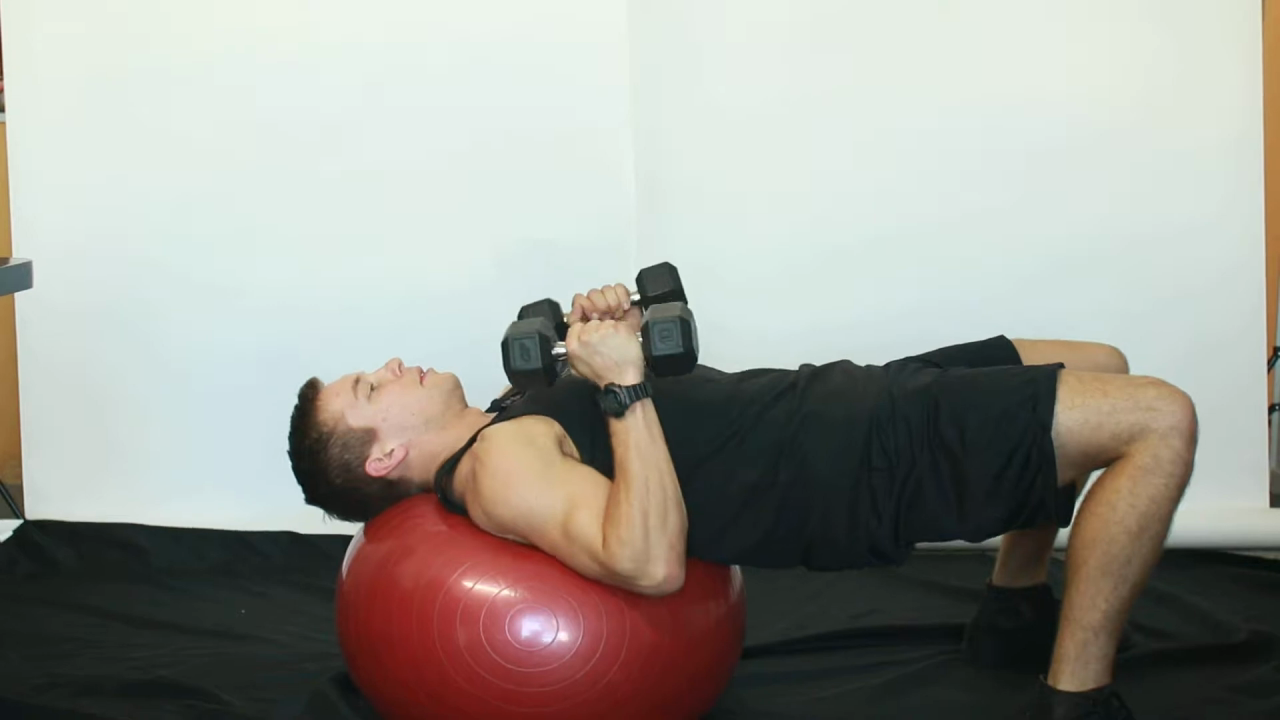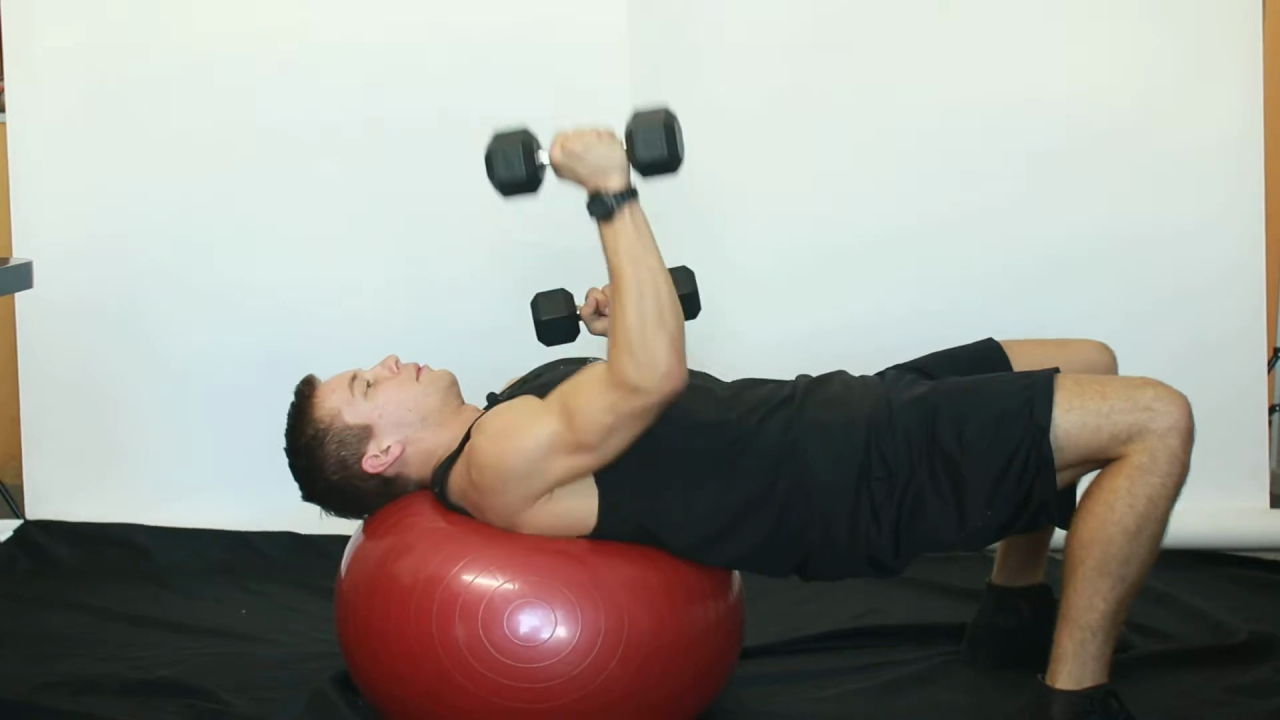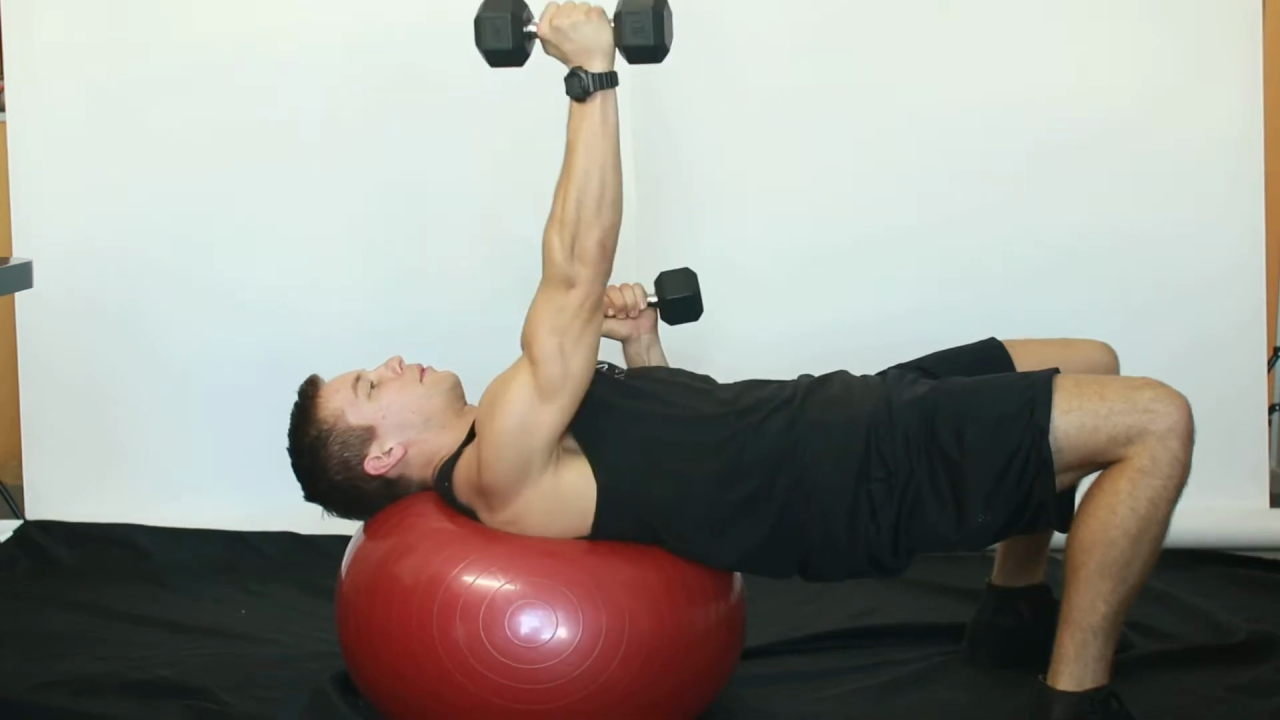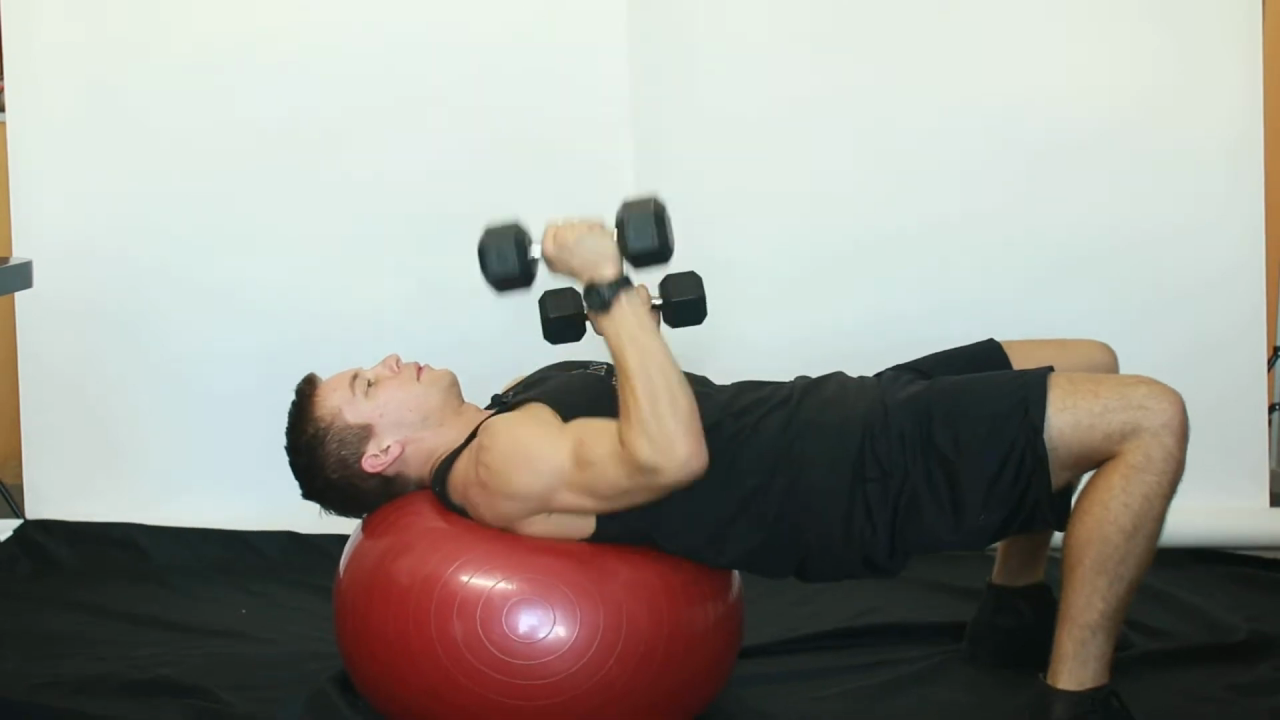
dt=0.5s
person 1, frame 1
left shoulder: (504, 431)
right shoulder: (497, 471)
right elbow: (653, 563)
left wrist: (622, 349)
right wrist: (625, 381)
left hip: (845, 415)
right hip: (855, 471)
left knee: (1101, 367)
right knee: (1160, 420)
left ankle: (1016, 610)
person 1, frame 2
left shoulder: (503, 433)
right shoulder: (501, 465)
right elbow: (657, 375)
left wrist: (631, 322)
right wrist: (612, 194)
left hip: (836, 420)
right hip: (852, 485)
left knee: (1088, 364)
right knee: (1153, 421)
left ankle: (1015, 612)
person 1, frame 3
left shoulder: (515, 441)
right shoulder: (502, 466)
right elbow: (575, 277)
left wrist: (639, 344)
right wrist: (593, 76)
left hip: (841, 424)
right hip: (854, 481)
left knee: (1090, 364)
right knee: (1155, 421)
left ankle: (1016, 611)
person 1, frame 4
left shoulder: (497, 433)
right shoulder: (497, 472)
right elbow: (673, 453)
left wrist: (626, 321)
right wrist: (607, 282)
left hip: (834, 422)
right hip: (848, 484)
left knee: (1090, 364)
right knee: (1148, 418)
left ankle: (1014, 611)
